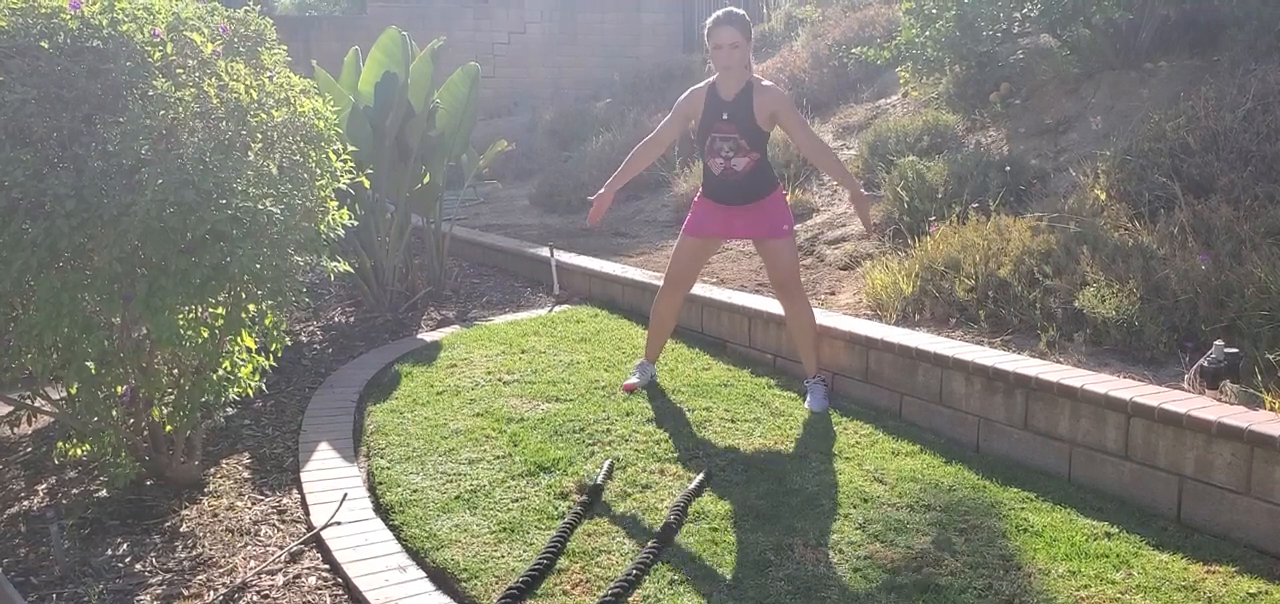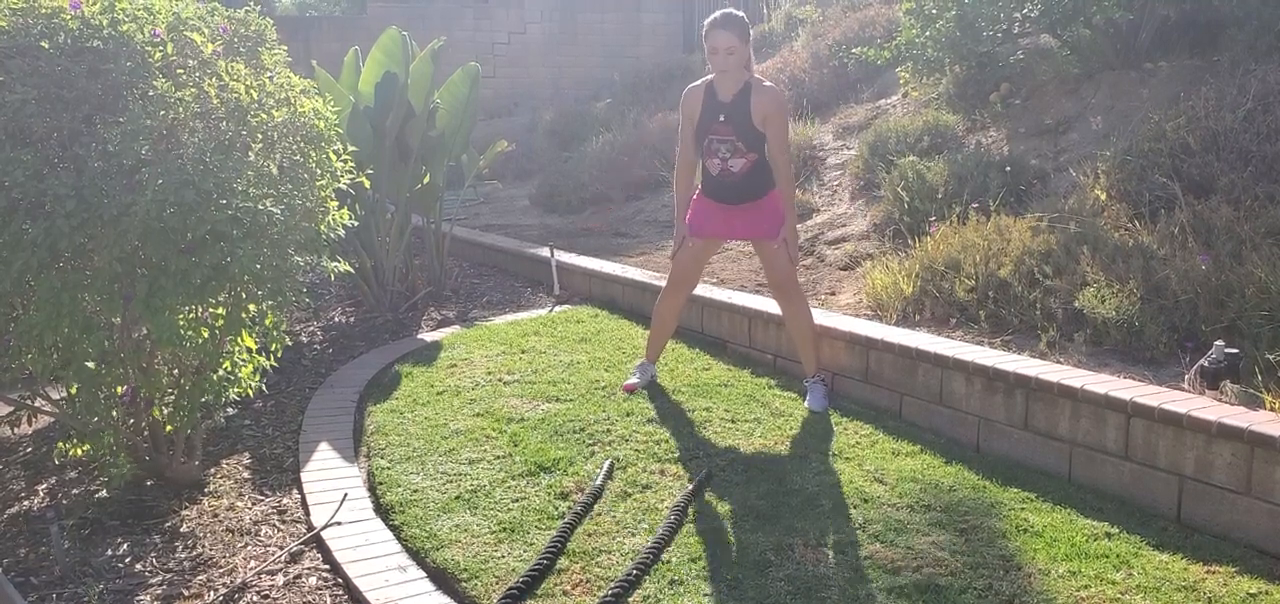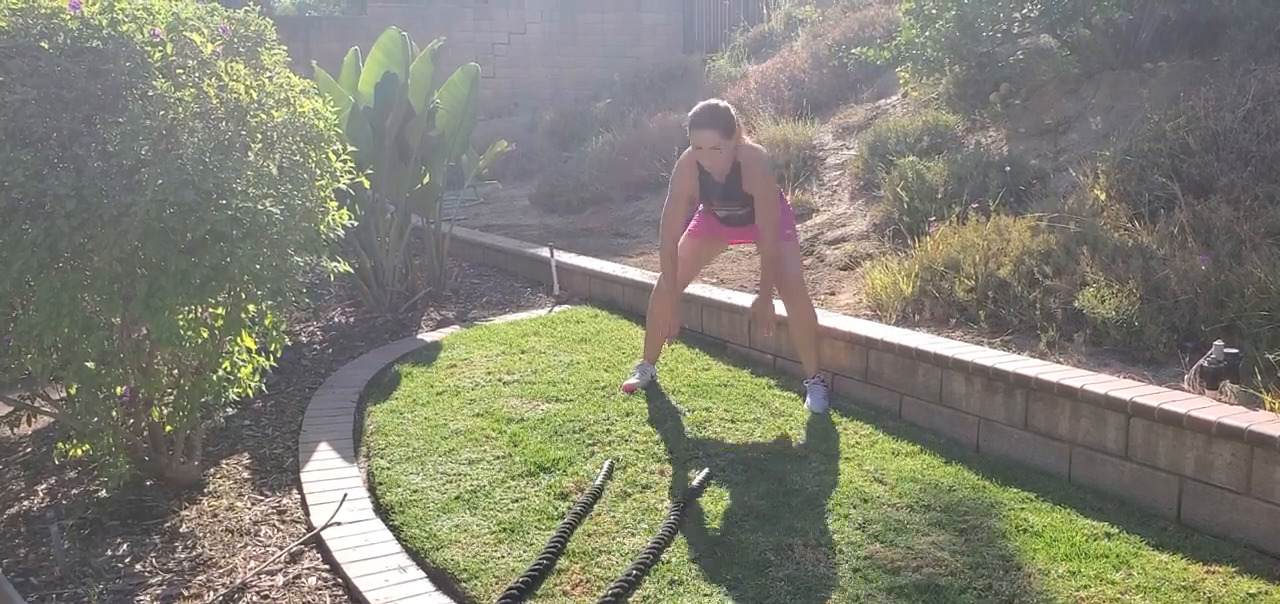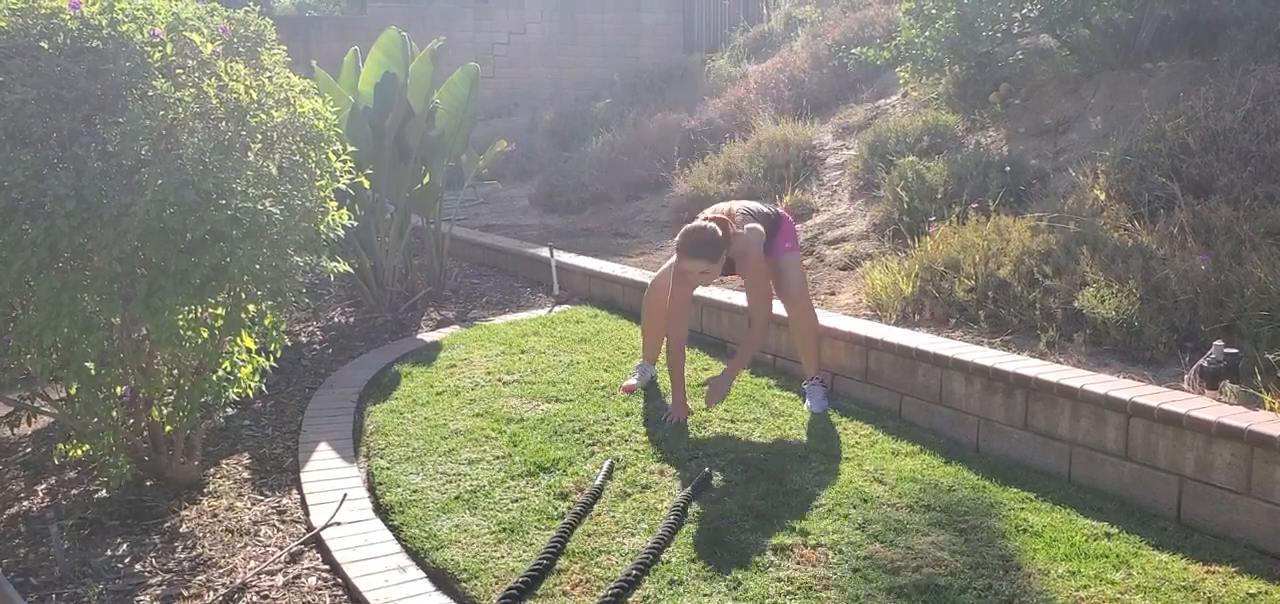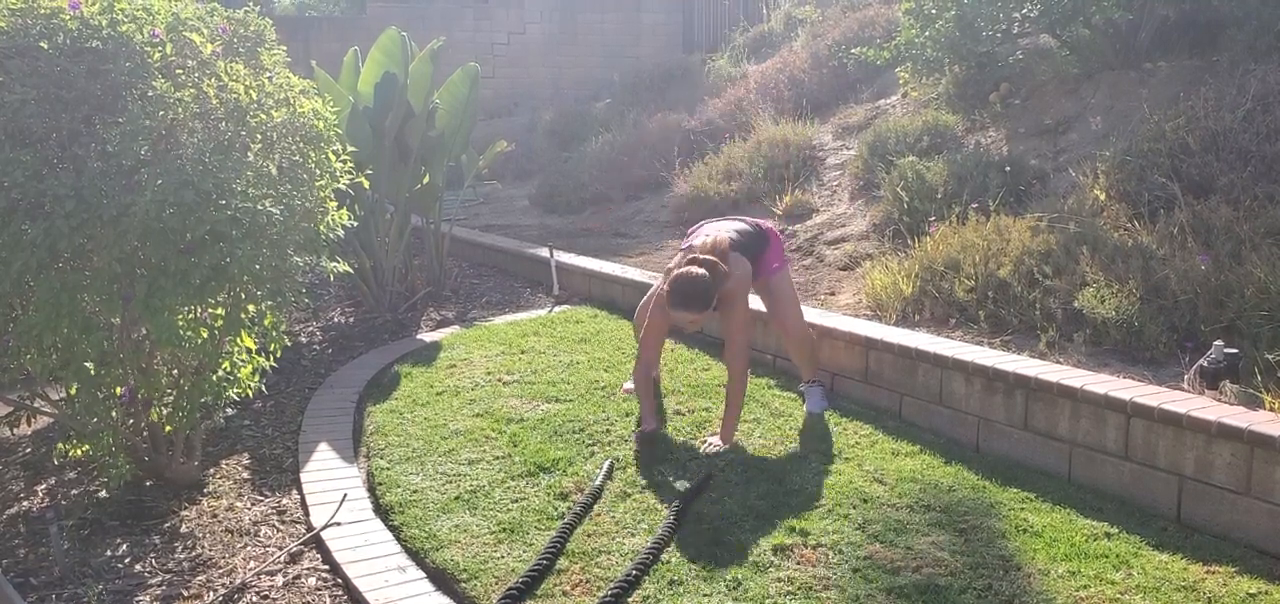
dt=0.4s
person 1, frame 1
left shoulder: (768, 97)
right shoulder: (696, 98)
left elbow: (812, 146)
right elbow: (655, 144)
left wrist: (854, 189)
right wrist: (610, 189)
left hip: (763, 204)
right hip: (711, 205)
left knee: (790, 290)
right knee: (672, 286)
left ankle: (814, 379)
right ankle: (647, 365)
person 1, frame 2
left shoulder: (767, 97)
right shoulder: (694, 97)
left elbow: (782, 162)
right elbow: (685, 161)
left wrist: (789, 221)
right wrist: (680, 220)
left hip: (761, 205)
right hip: (710, 205)
left knee: (787, 290)
right knee: (675, 286)
left ankle: (814, 379)
right ankle: (648, 365)
person 1, frame 3
left shoulder: (755, 161)
right shoulder: (687, 167)
left elbow: (770, 232)
right elbow: (669, 235)
left wrist: (764, 295)
right wrist: (669, 289)
left hip: (764, 218)
right hip: (716, 219)
left knee: (794, 289)
right knee: (666, 286)
left ankle: (814, 380)
right ankle: (646, 365)
person 1, frame 4
left shoulder: (746, 248)
right shoulder: (690, 260)
left elbow: (760, 323)
right elbow: (676, 329)
left wrist: (728, 376)
right wrist: (678, 396)
left hip: (775, 230)
left knee: (796, 299)
right knee: (657, 293)
left ankle: (813, 381)
right ankle: (646, 366)
person 1, frame 5
left shoulder: (731, 287)
right shoulder: (668, 290)
left elbow: (737, 367)
right elbow: (645, 357)
left wrist: (726, 434)
right wrist: (648, 416)
left hip: (761, 242)
left knee: (790, 324)
right knee: (645, 317)
left ankle: (812, 384)
right ankle: (648, 375)
